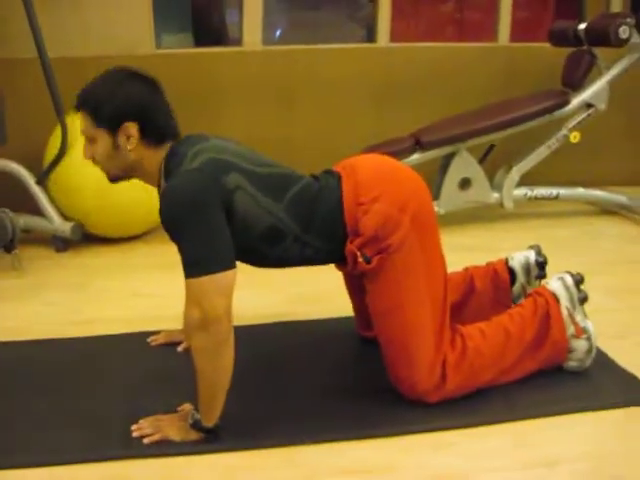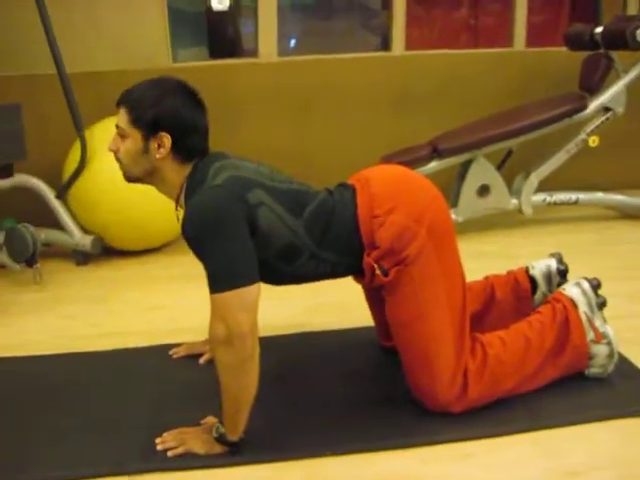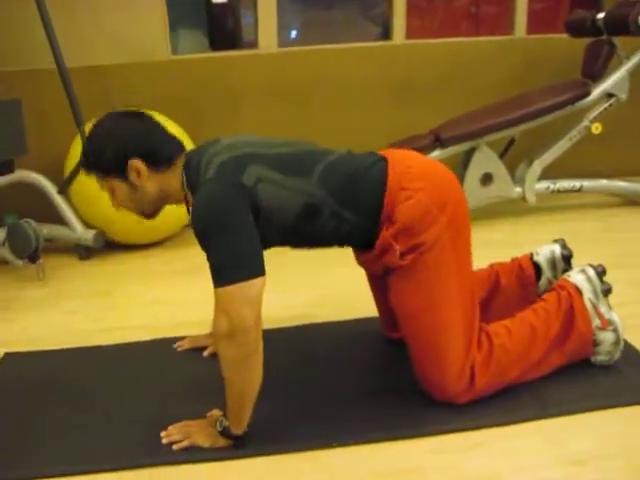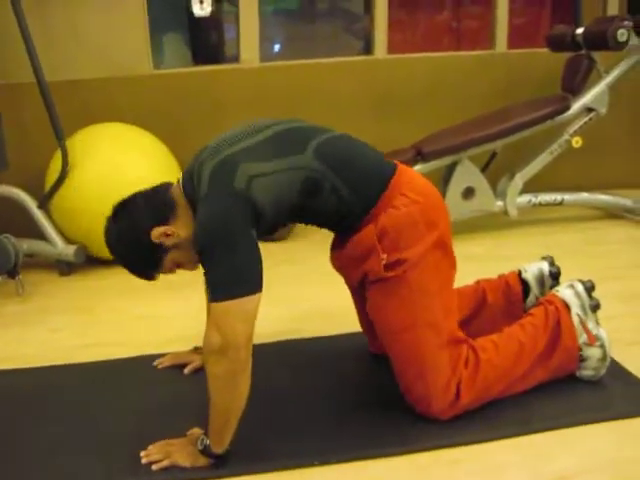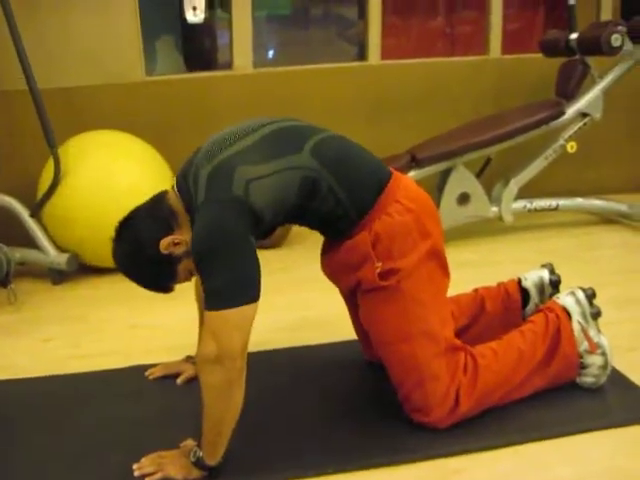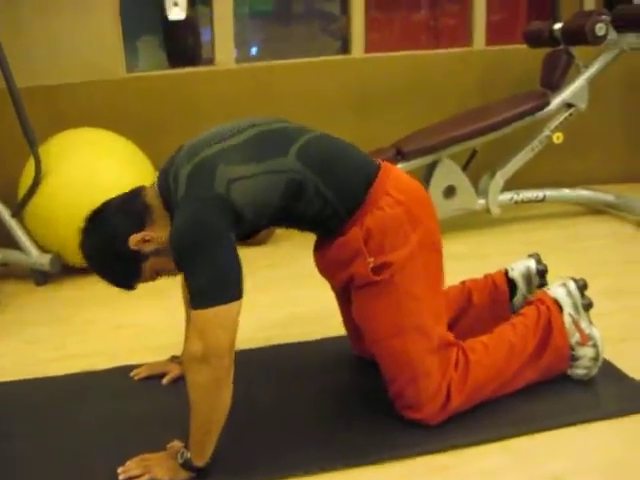
dt=0.5s
person 1, frame 1
left shoulder: (186, 193)
right shoulder: (191, 156)
left elbow: (214, 320)
left wrist: (202, 422)
right wrist: (195, 326)
left hip: (382, 211)
right hip: (366, 186)
left knee: (424, 375)
right knee: (379, 327)
left ankle: (552, 315)
right ankle: (509, 277)
person 1, frame 2
left shoulder: (208, 210)
right shoulder: (210, 176)
left elbow: (239, 334)
left wrist: (227, 435)
right wrist: (218, 338)
left hip: (397, 222)
right hip: (383, 196)
left knee: (446, 385)
right knee: (401, 338)
left ankle: (572, 322)
right ankle: (531, 284)
person 1, frame 3
left shoulder: (214, 202)
right shoulder: (208, 166)
left elbow: (243, 330)
left wrist: (230, 428)
right wrist: (223, 330)
left hip: (416, 207)
right hip: (396, 185)
left knee: (451, 376)
right knee: (403, 325)
left ankle: (577, 309)
right ankle: (536, 271)
person 1, frame 4
left shoulder: (218, 216)
right shoulder: (201, 182)
left elbow: (233, 346)
left wrist: (210, 448)
right wrist: (207, 348)
left hip: (399, 221)
right hip: (377, 210)
left knee: (437, 390)
right knee: (390, 341)
left ankle: (564, 323)
right ankle: (523, 288)
person 1, frame 5
left shoulder: (217, 221)
right shoulder: (193, 185)
left elbow: (226, 357)
right elbow: (213, 296)
right wrist: (201, 356)
left hip: (390, 228)
right hip: (362, 222)
left knee: (436, 396)
right knee: (388, 345)
left ankle: (564, 330)
right ankle: (523, 296)
person 1, frame 6
left shoulder: (196, 218)
right shoulder: (175, 185)
left elbow: (214, 355)
right elbow: (196, 280)
right wrist: (188, 357)
left hip: (383, 220)
right hip: (353, 216)
left knee: (426, 392)
right knee: (376, 344)
left ankle: (553, 322)
right ankle: (509, 288)
